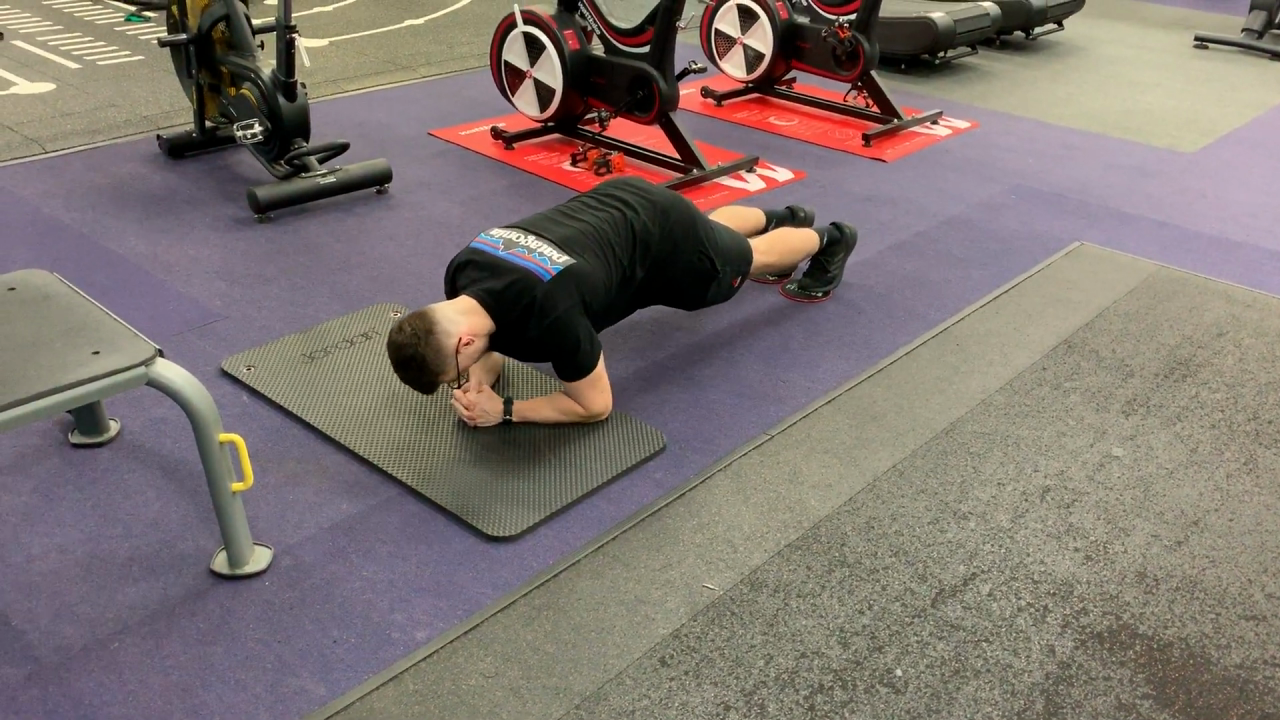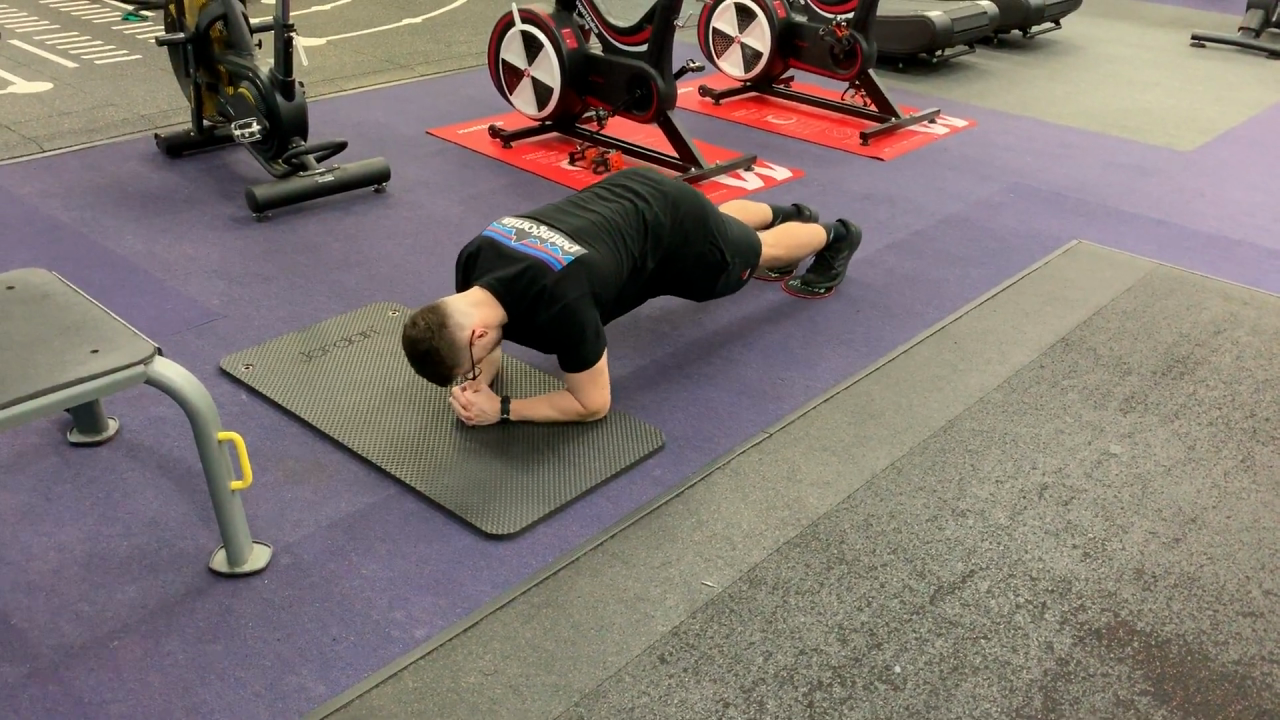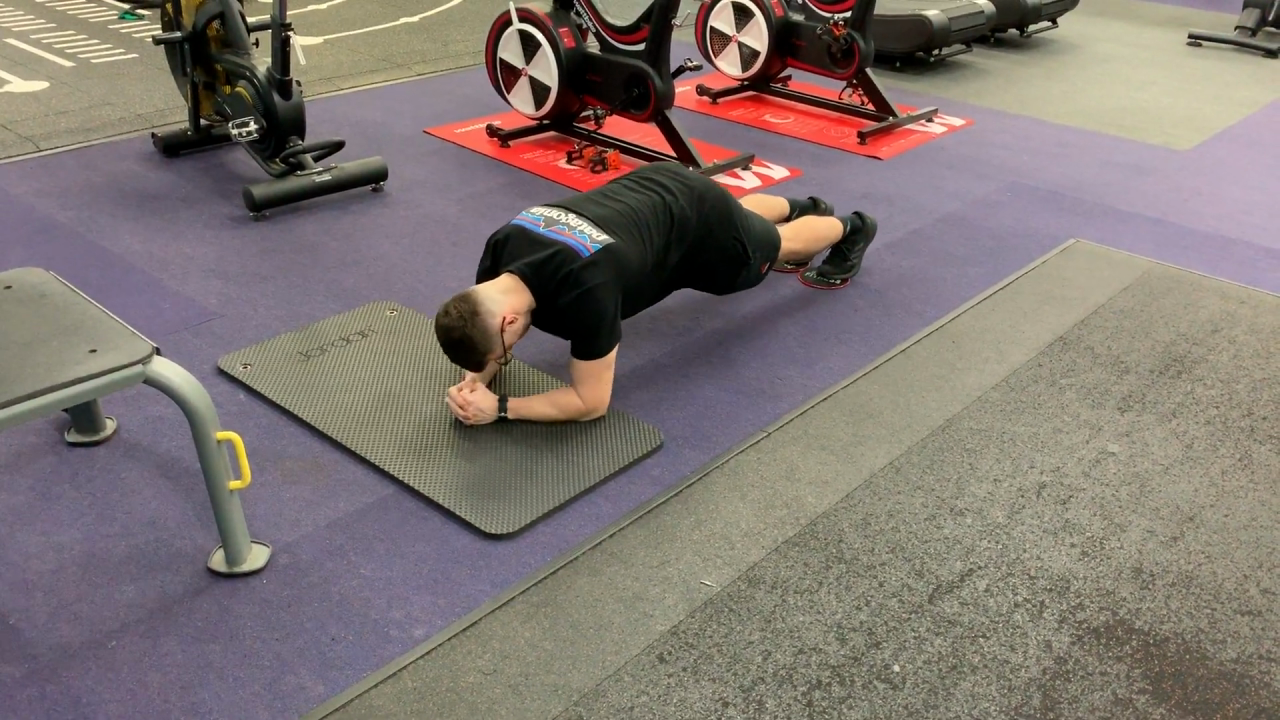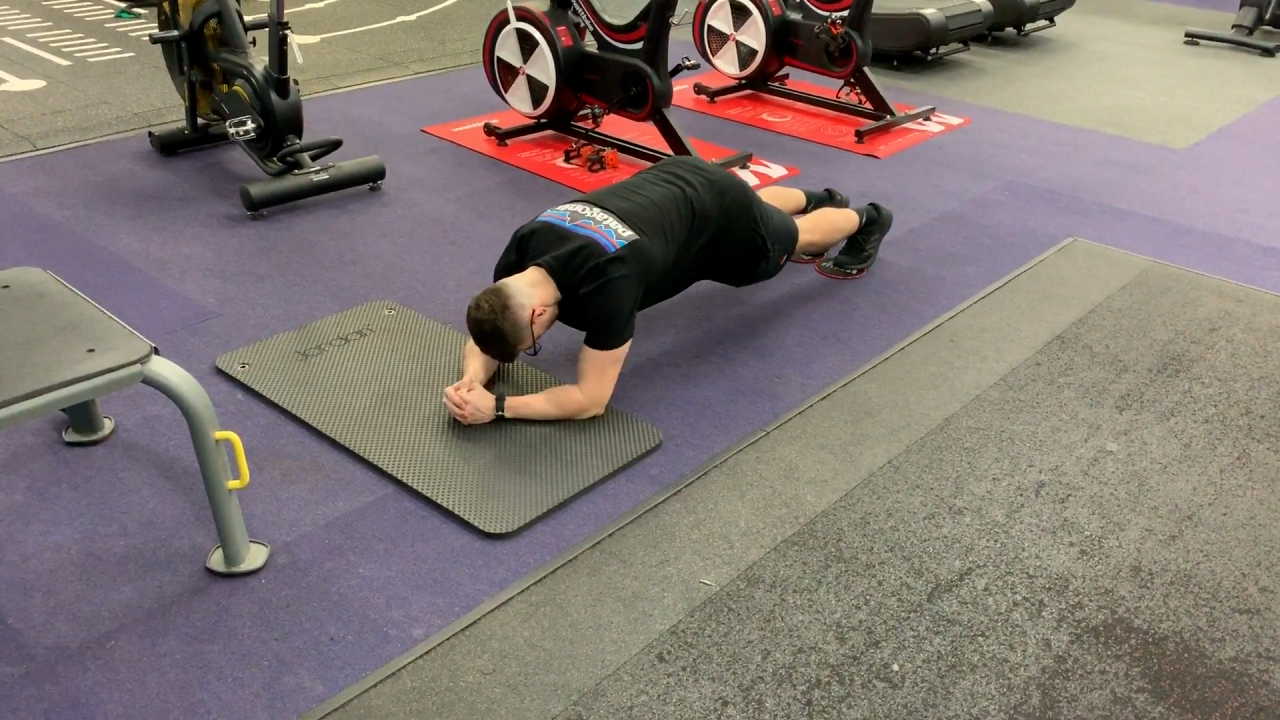
dt=0.4s
person 1, frame 1
left shoulder: (549, 313)
right shoulder: (463, 274)
left elbow: (596, 406)
right elbow: (493, 349)
left wrist: (504, 409)
right wrist: (479, 383)
left hip: (666, 238)
right hip: (620, 203)
left knee: (750, 259)
right knee: (716, 230)
left ankle: (829, 240)
right ankle: (784, 217)
person 1, frame 2
left shoulder: (559, 304)
right shoulder: (474, 262)
left elbow: (594, 404)
right elbow: (490, 353)
left wrist: (501, 408)
right wrist: (476, 383)
left hip: (676, 228)
right hip: (630, 193)
left knee: (761, 252)
right knee: (723, 221)
left ankle: (835, 236)
right ankle: (788, 214)
person 1, frame 3
left shoulder: (584, 291)
right shoulder: (501, 250)
left elbow: (591, 402)
right elbow: (486, 338)
left wrist: (500, 407)
right wrist: (474, 381)
left hip: (700, 220)
right hip: (653, 189)
left knee: (778, 246)
right knee: (742, 215)
left ankle: (851, 229)
right ankle: (804, 208)
person 1, frame 4
left shoulder: (606, 285)
right shoulder: (524, 248)
left elbow: (590, 399)
right elbow: (485, 337)
left wrist: (496, 407)
right wrist: (471, 380)
left hip: (720, 211)
right hip: (675, 181)
left knee: (796, 237)
right knee: (766, 207)
left ankle: (866, 221)
right ankle: (820, 200)
